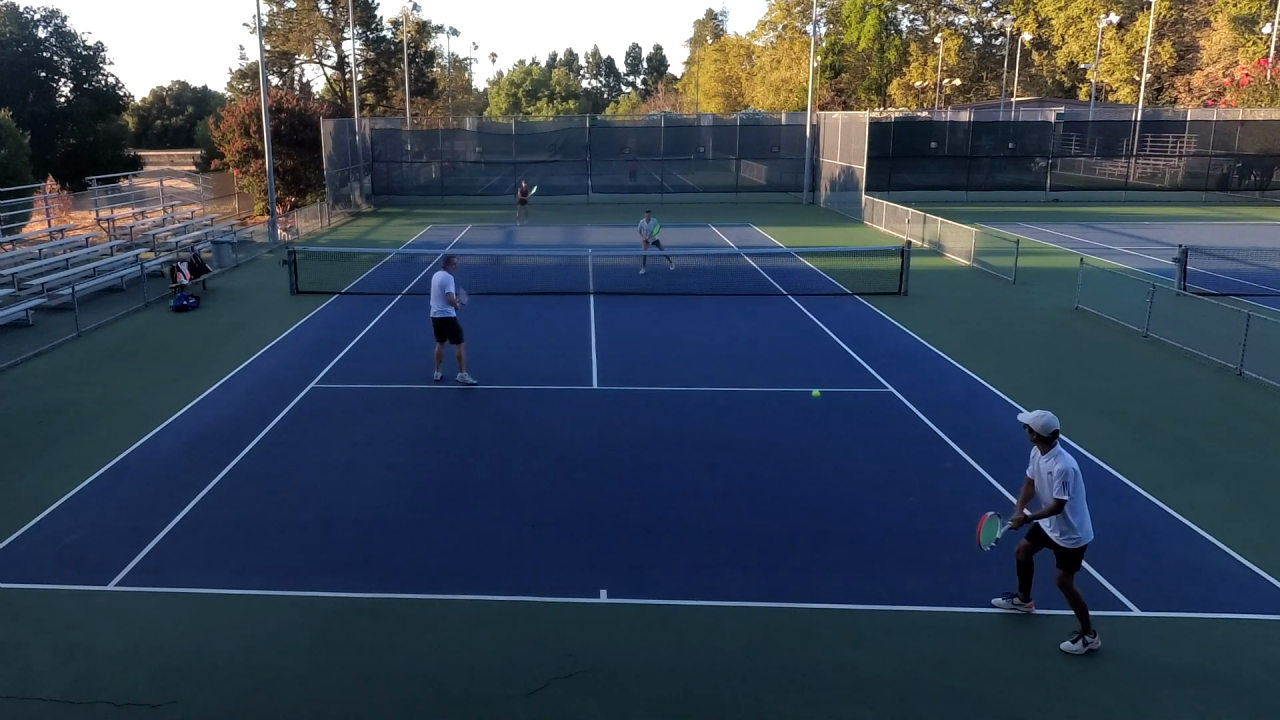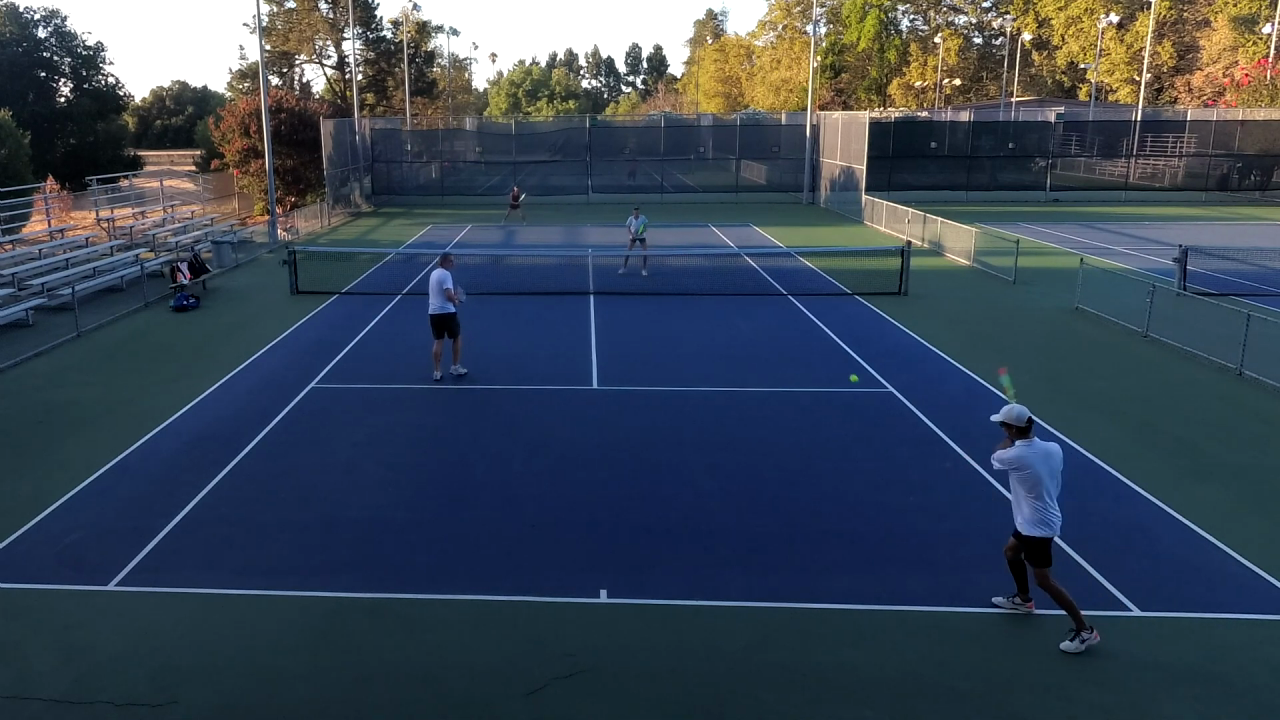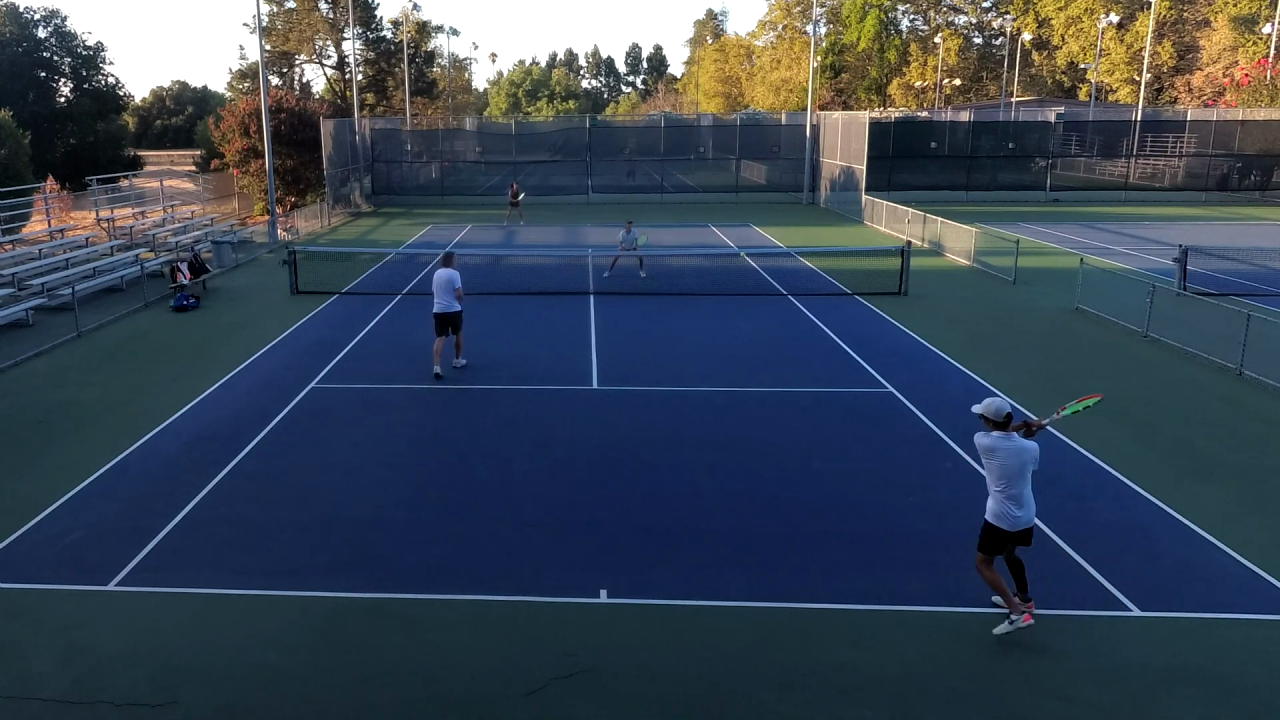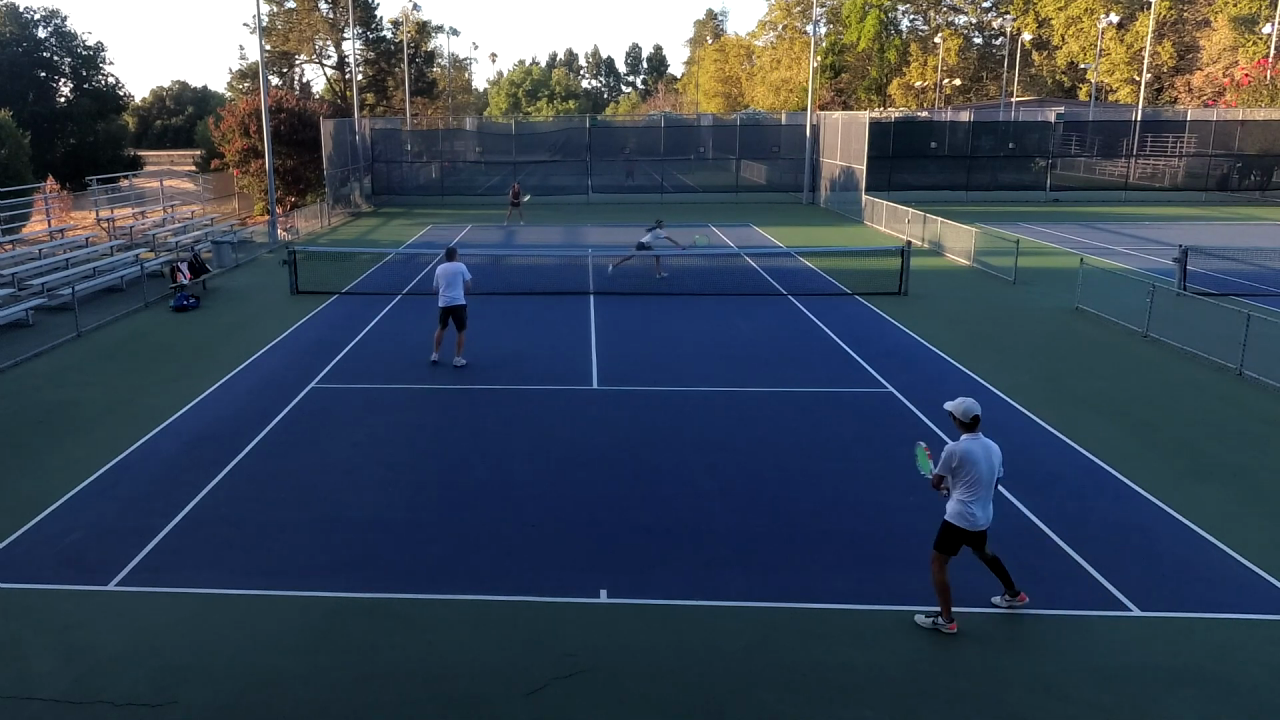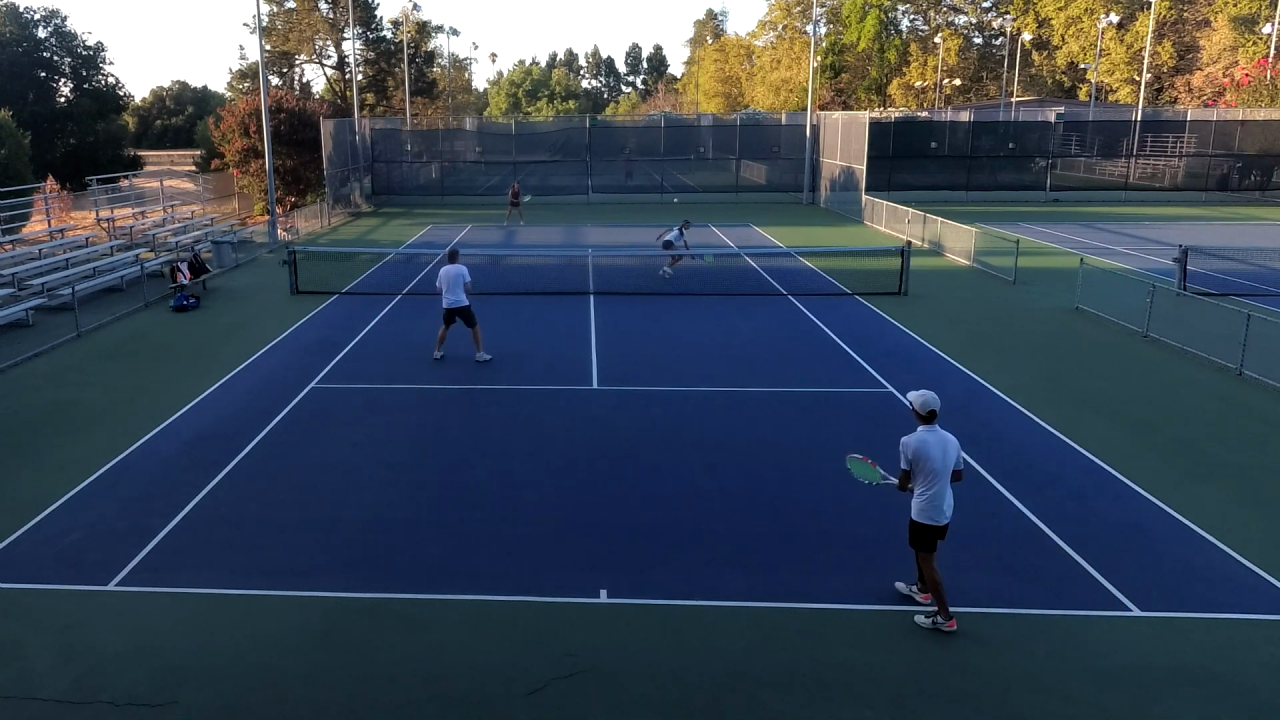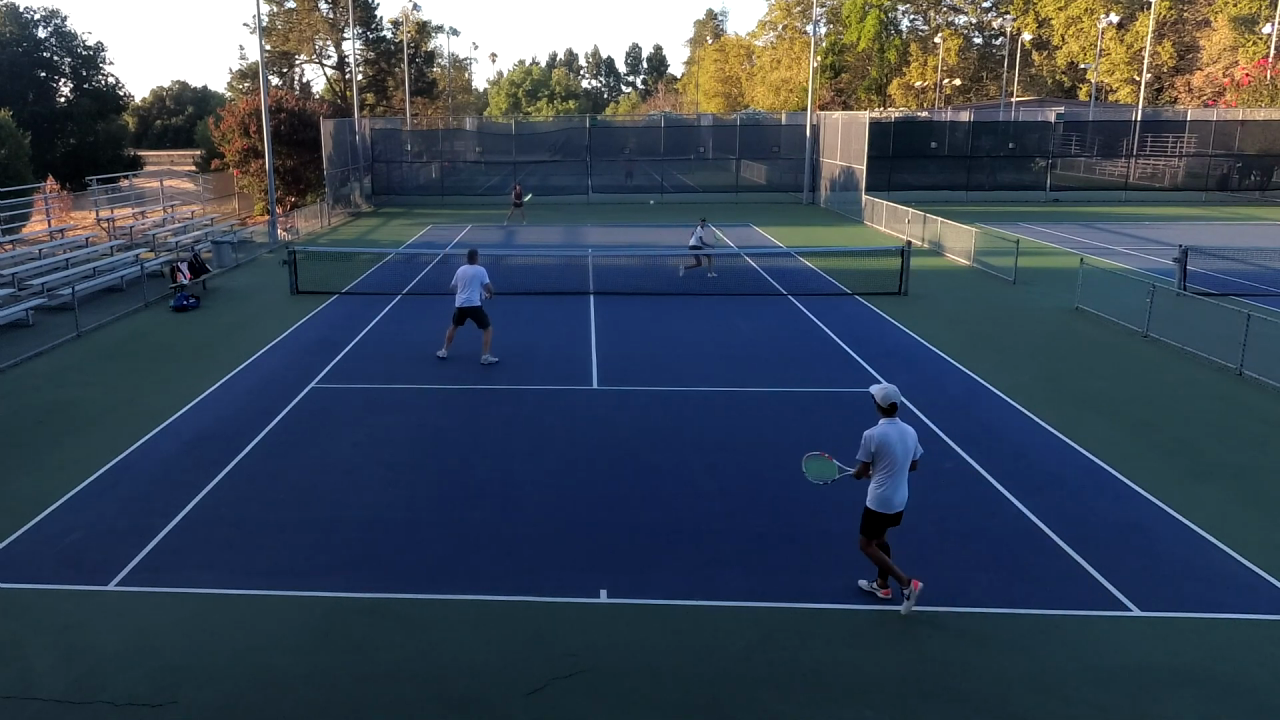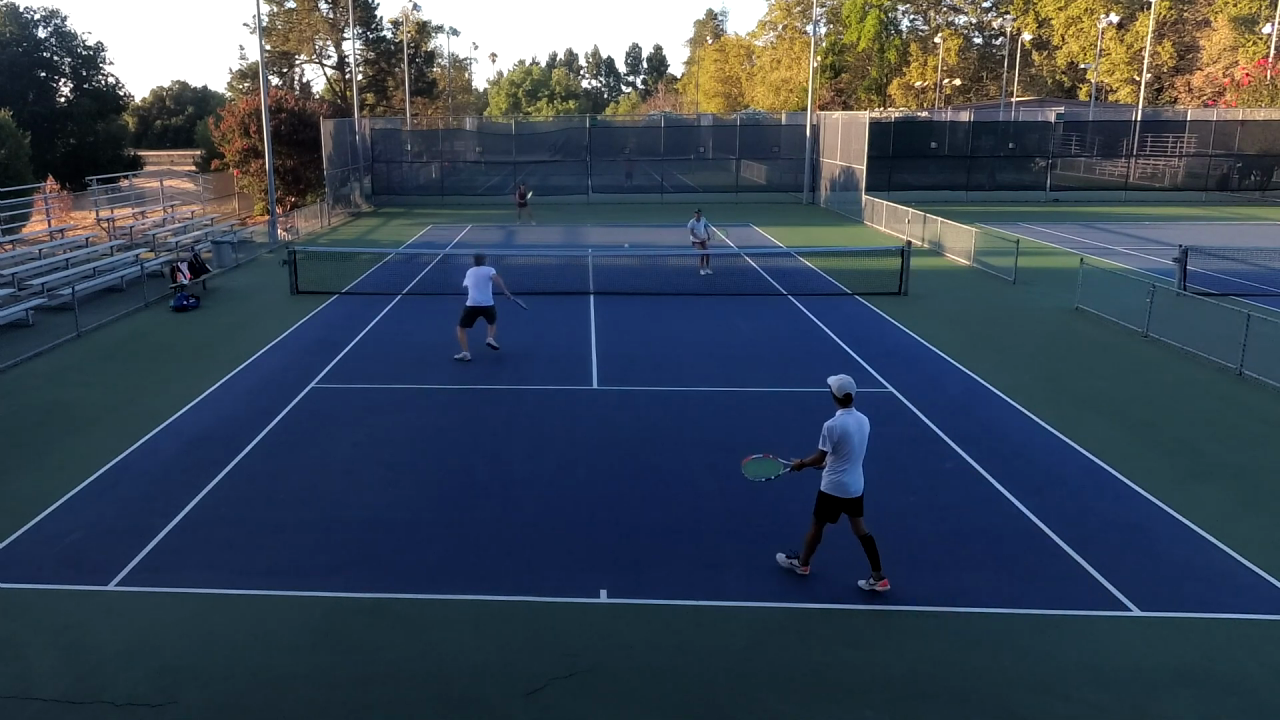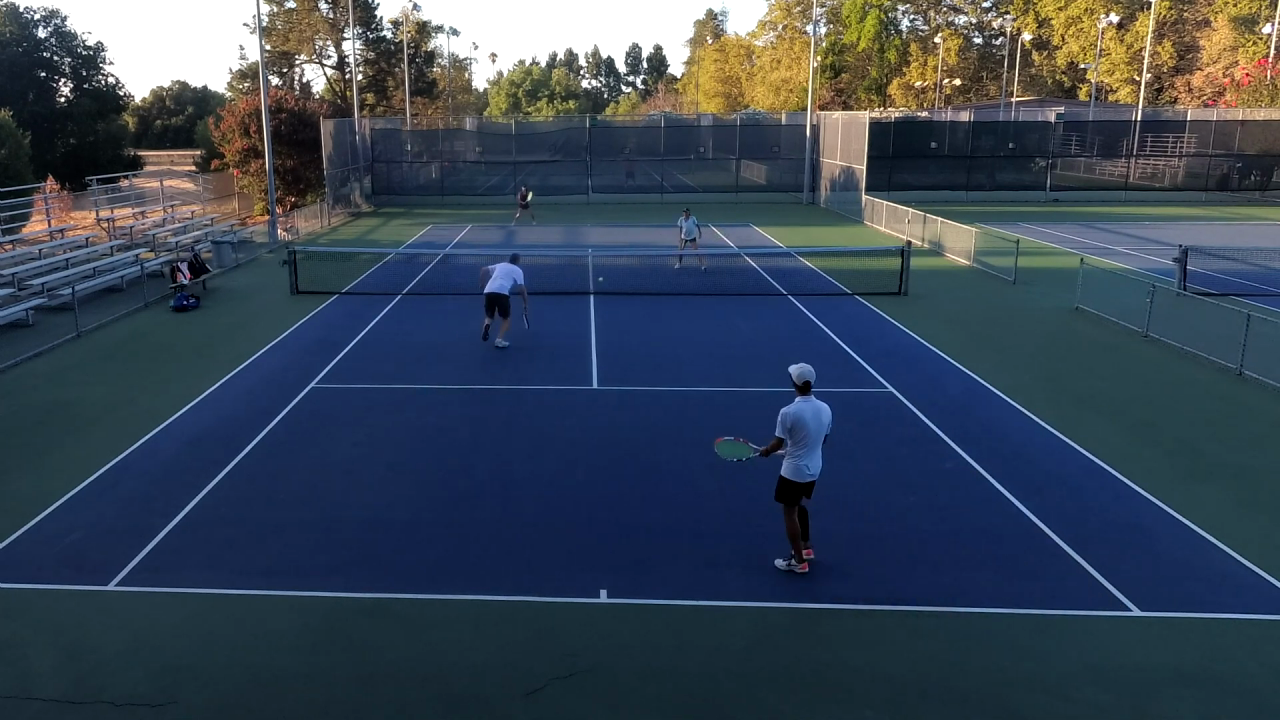
dt=0.3s
person 1, frame 1
left shoulder: (1064, 467)
right shoulder: (1037, 453)
left elbow: (1057, 507)
right elbow: (1030, 484)
left wrist: (1025, 518)
right wrist: (1018, 510)
left hip: (1071, 532)
right hip: (1050, 524)
left knee: (1064, 582)
right knee: (1022, 551)
left ankle: (1088, 635)
right ankle: (1023, 599)
person 1, frame 2
left shoulder: (1011, 456)
right shoulder: (1054, 450)
left elbow: (996, 457)
left wrist: (1008, 444)
left hip: (1036, 527)
right hip: (1045, 520)
left knee: (1043, 580)
right knee: (1011, 551)
left ankle: (1084, 630)
right ankle: (1023, 599)
person 1, frame 3
left shoulder: (983, 442)
right shoulder: (1031, 448)
left wrist: (1023, 427)
left hip: (1000, 517)
right hip: (1026, 516)
left knee: (983, 564)
right knee: (1009, 553)
left ankle: (1017, 613)
right ankle: (1024, 599)
person 1, frame 4
left shoulder: (953, 449)
right shoulder: (994, 448)
left elbow: (936, 483)
right elbow: (994, 482)
left wrist: (947, 483)
left hip: (958, 517)
right hip: (982, 517)
left knee: (938, 562)
right knee: (983, 553)
left ankle: (946, 618)
right ankle: (1014, 594)
person 1, frame 5
left shoulder: (909, 442)
right shoulder: (951, 440)
left elbow: (903, 481)
right elbow: (957, 476)
left wrist: (907, 485)
left hip: (924, 511)
right hip: (944, 509)
left knee: (927, 561)
right knee: (925, 549)
left ankle: (945, 617)
right ankle: (923, 589)
person 1, frame 6
left shoulder: (873, 435)
right shoulder: (910, 432)
left elbow: (863, 470)
right elbow: (912, 465)
left wrist: (858, 473)
left hip: (879, 501)
right hip: (899, 500)
left knee: (867, 546)
right knee: (878, 539)
left ankle: (908, 582)
right ankle: (882, 585)
person 1, frame 7
left shoulder: (833, 425)
right shoulder: (863, 420)
left elbow: (820, 459)
left wrist: (801, 463)
left hip: (834, 487)
right hip: (856, 486)
left knee: (816, 526)
right knee: (860, 528)
left ankle: (802, 563)
right ankle: (878, 577)
person 1, frame 8
left shoulder: (788, 412)
right shoulder: (825, 409)
left elbow: (777, 444)
right elbow: (823, 440)
left wrist: (766, 451)
left hip: (793, 471)
right hip: (813, 469)
left knee: (790, 514)
right knee: (799, 505)
left ankle: (799, 561)
right ankle: (806, 547)
